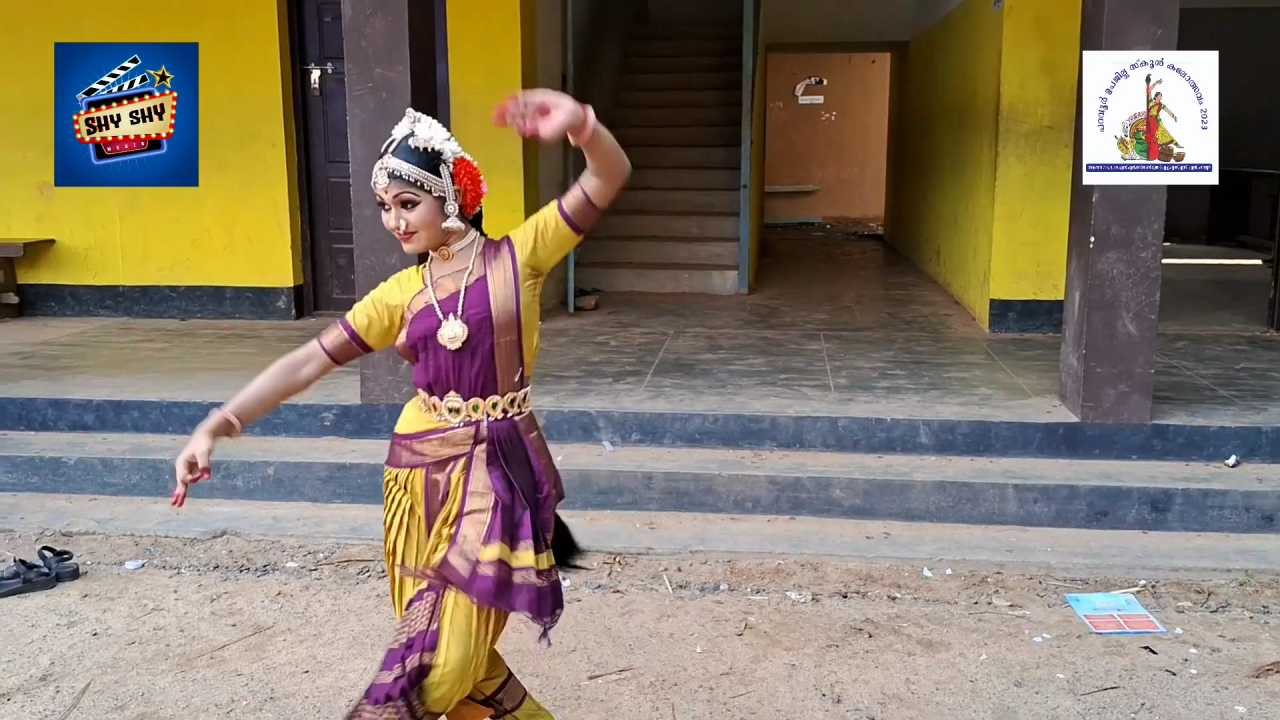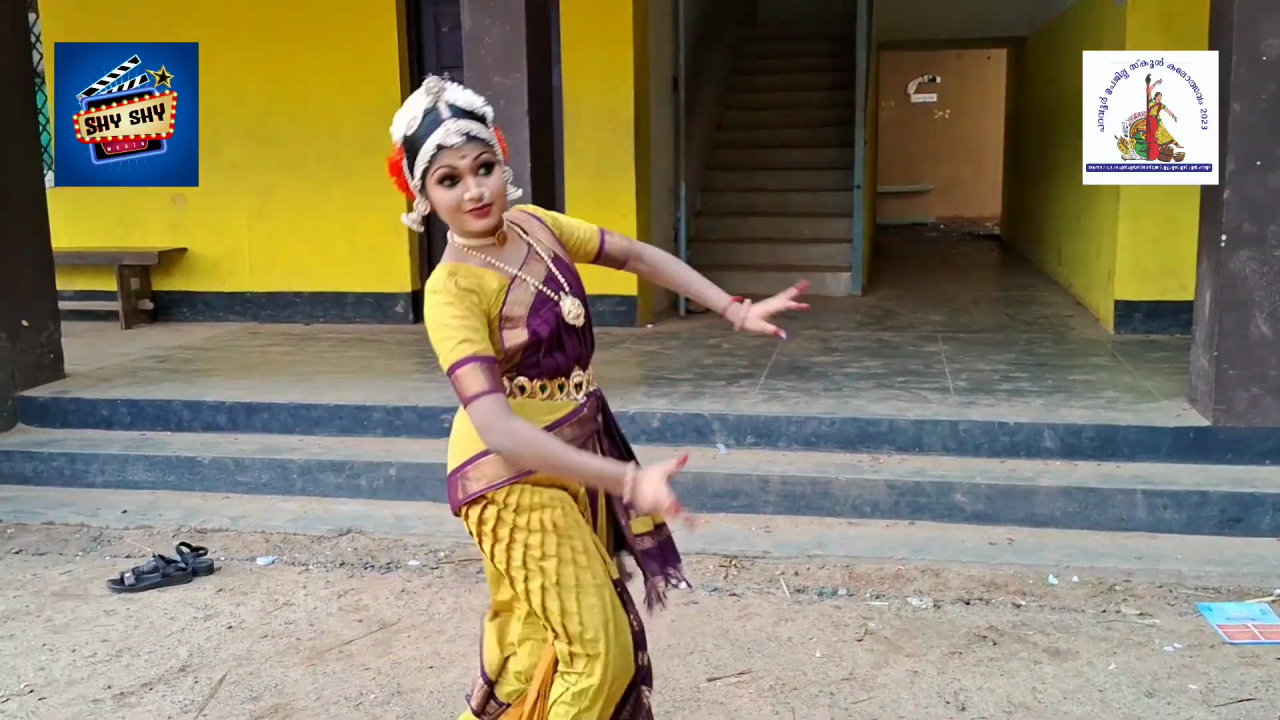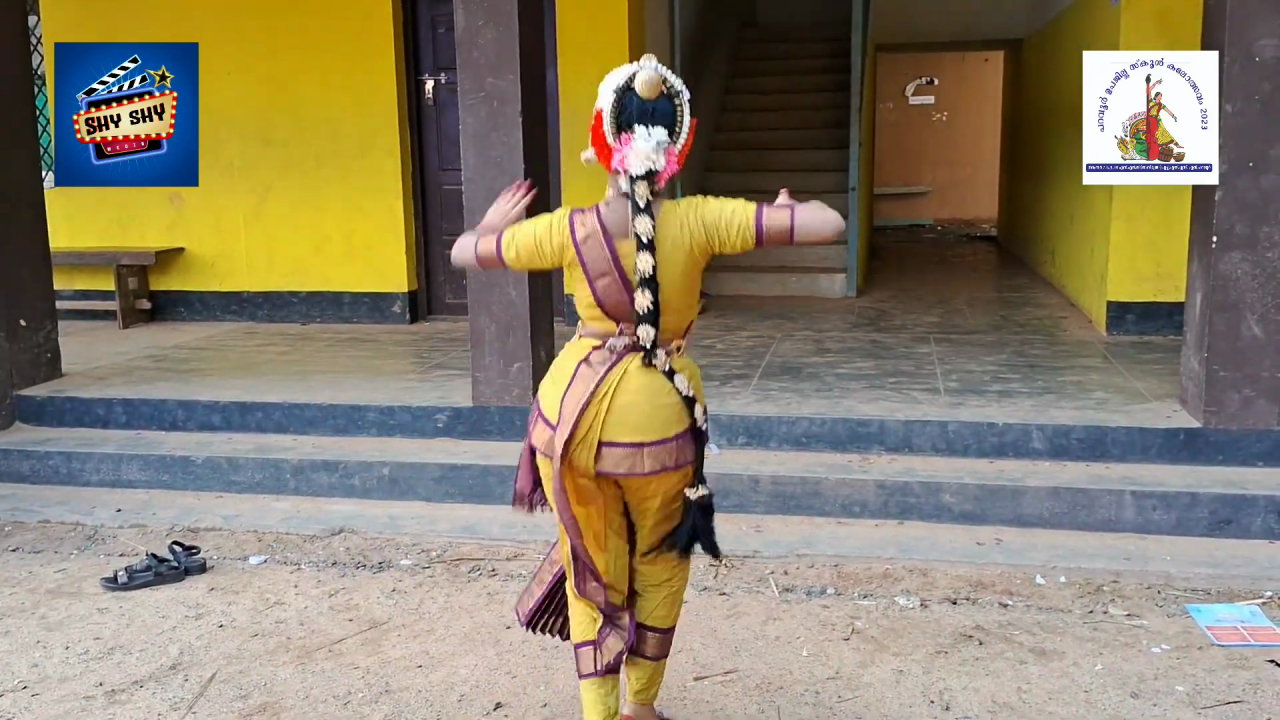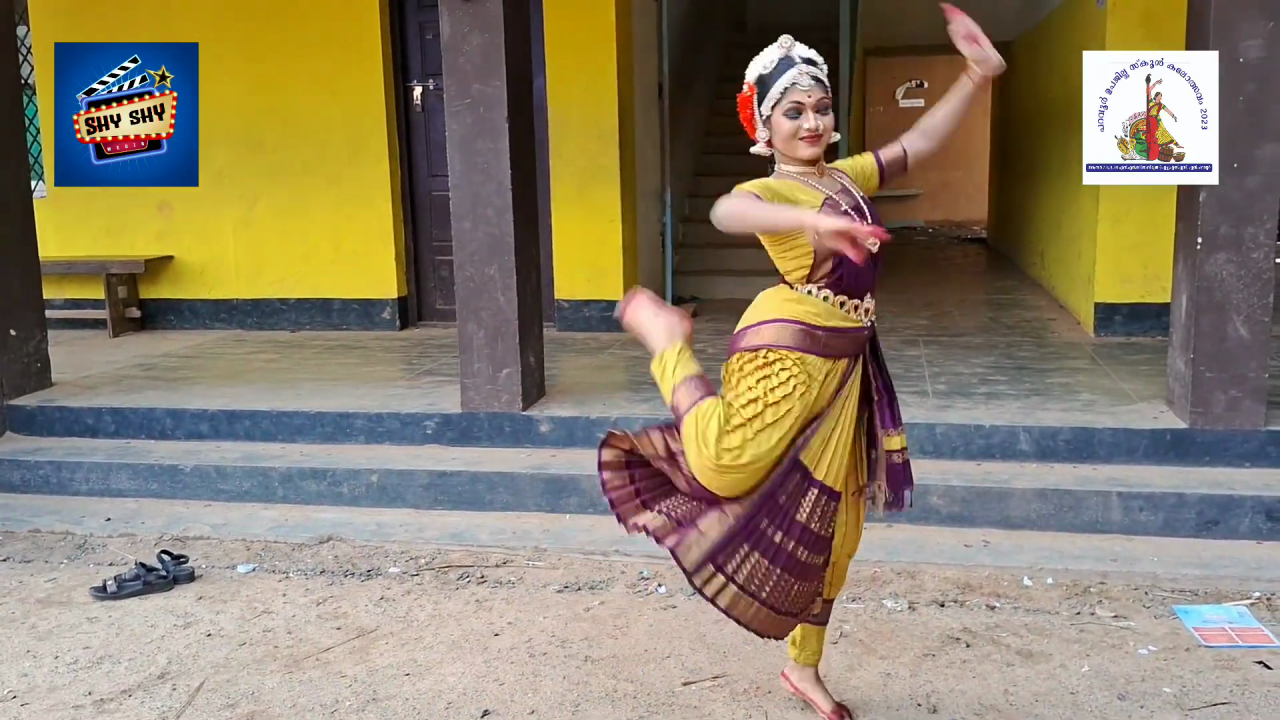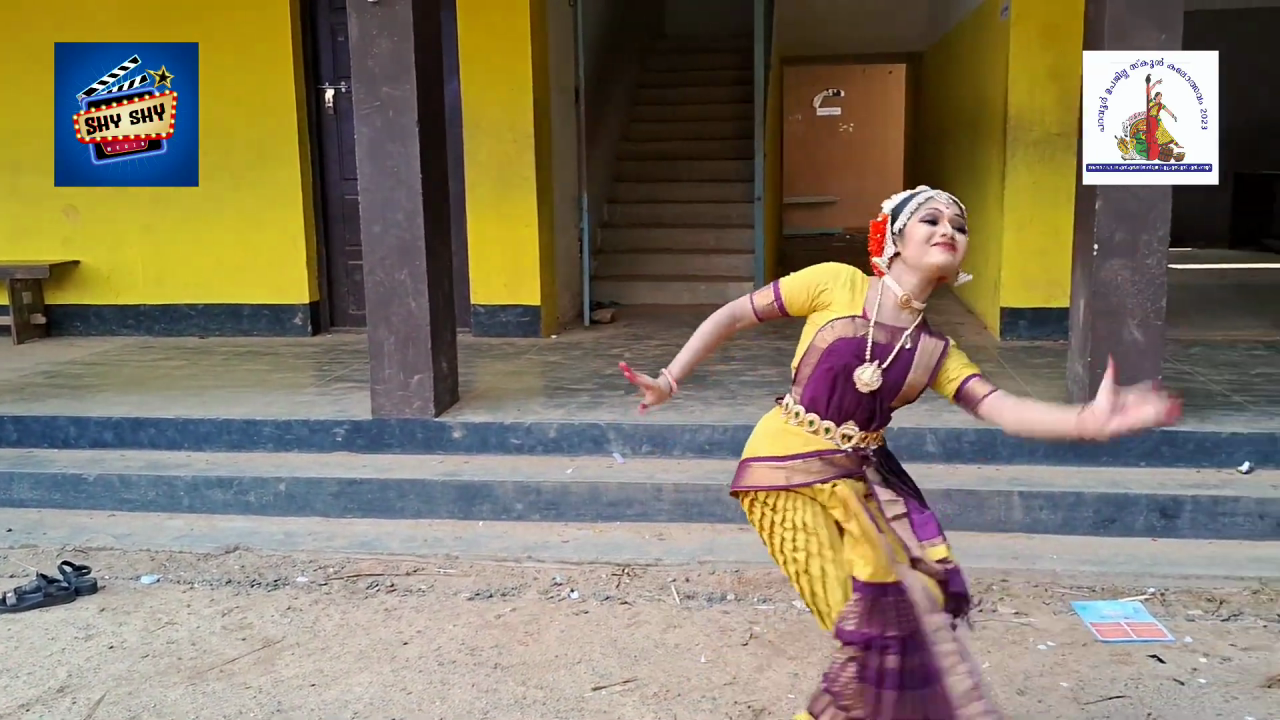
dt=1s
person 1, frame 1
left shoulder: (517, 254)
right shoulder: (402, 294)
left elbow: (608, 178)
right elbow: (306, 363)
left wrist: (578, 124)
right wrist: (214, 428)
left hip: (499, 472)
right hip: (424, 472)
left knee: (447, 658)
right knee: (440, 647)
person 1, frame 2
left shoulder: (535, 228)
right shoulder: (452, 292)
left elbow: (638, 255)
right elbow: (491, 424)
left wrist: (737, 309)
right wrist: (625, 482)
left hip: (575, 440)
right hip: (517, 465)
left knee: (533, 644)
right knee: (598, 648)
person 1, frame 3
left shoulder: (568, 231)
right shoulder: (688, 224)
left elbow: (466, 252)
right elbow: (828, 223)
left wrist: (503, 216)
right wrist: (790, 220)
left hip: (572, 406)
right hip: (653, 411)
left knee: (593, 568)
right knee: (665, 547)
person 1, frame 4
left shoulder: (840, 178)
right shoulder: (773, 191)
left elbow: (917, 145)
right elbow: (731, 213)
left wrist: (976, 75)
right wrist: (819, 220)
left hip: (845, 364)
right hip: (784, 348)
left knee: (833, 523)
right knee: (720, 466)
right ankle: (658, 322)
person 1, frame 5
left shoulder: (937, 352)
right shoulder: (832, 283)
left elbow: (1010, 413)
right elbow: (735, 314)
left wrist: (1094, 421)
right wrist: (670, 378)
left hip: (856, 471)
right hip: (781, 473)
left knee: (914, 601)
right knee: (851, 616)
